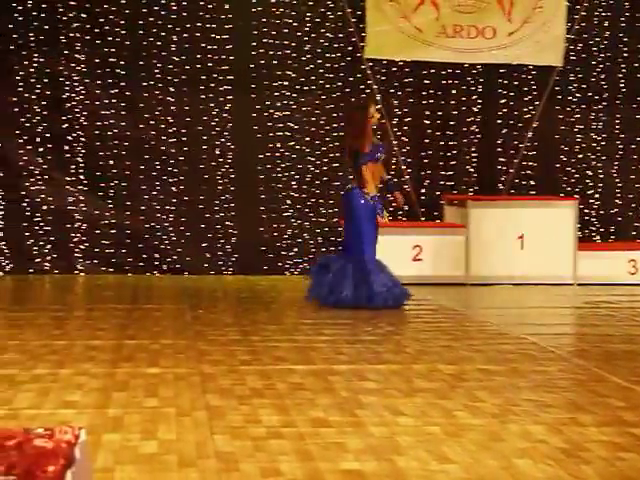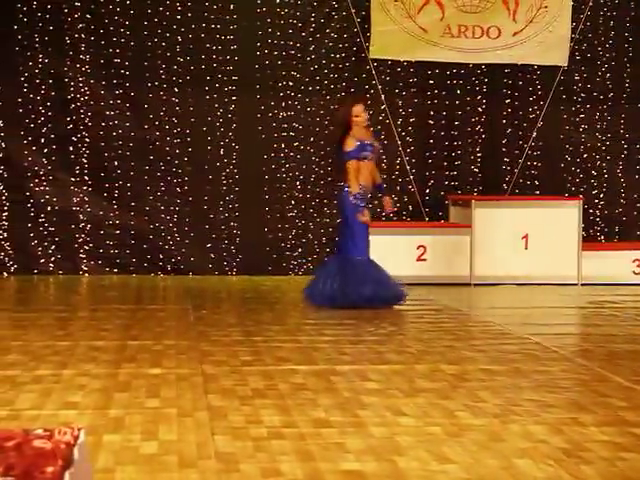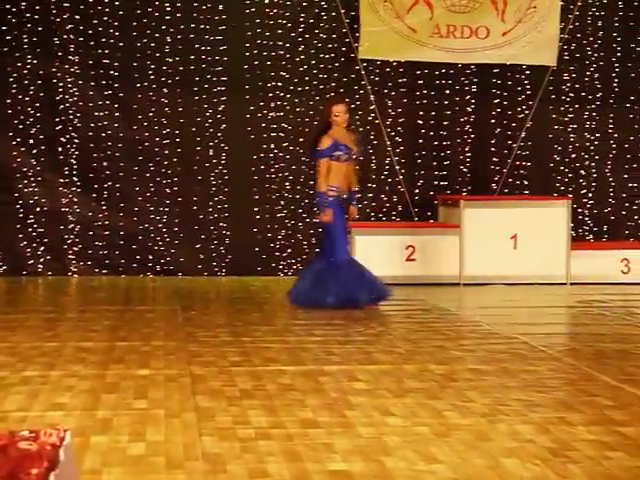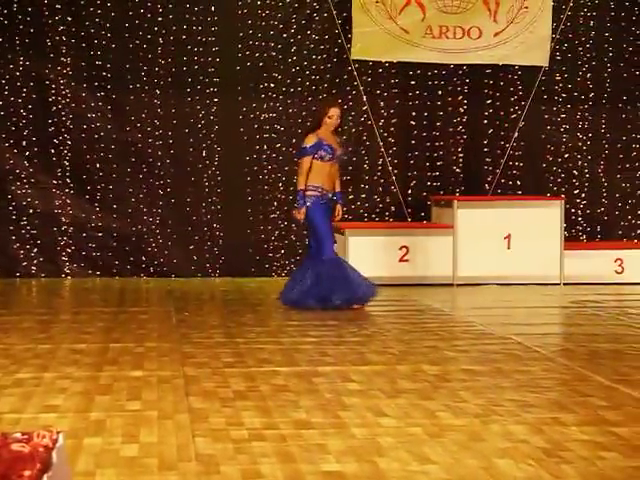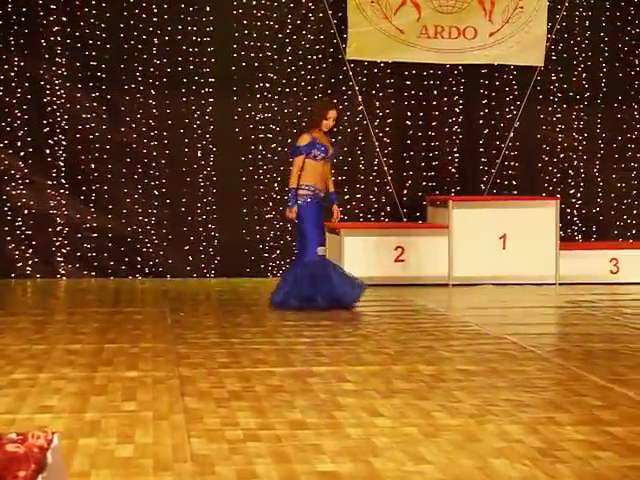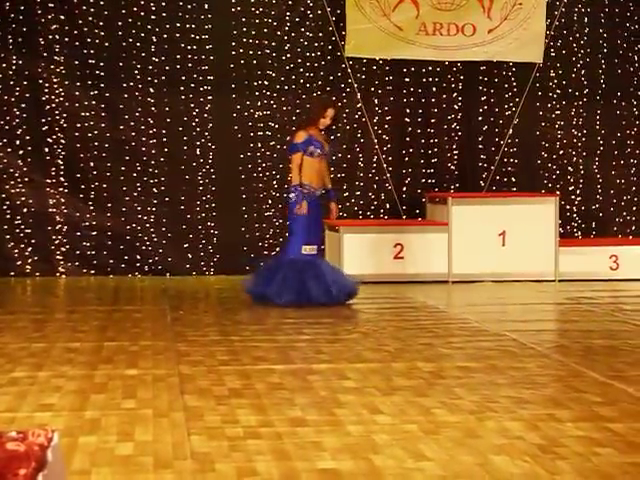
dt=0.2s
person 1, frame 1
left shoulder: (367, 139)
right shoulder: (364, 144)
left elbow: (377, 169)
right elbow: (368, 179)
left wrist: (393, 188)
right wrist: (379, 209)
left hip: (357, 196)
right hip: (362, 198)
left knee: (353, 248)
right knee: (365, 250)
left ankle: (340, 291)
right ankle: (369, 295)
person 1, frame 2
left shoulder: (369, 135)
right shoulder: (351, 142)
right elbow: (351, 177)
left wrist: (384, 194)
right wrist: (361, 207)
left hip: (360, 196)
right hip: (352, 197)
left knee: (349, 247)
right knee: (358, 249)
left ankle: (336, 291)
right ankle: (363, 294)
person 1, frame 3
left shoulder: (351, 138)
right shoulder: (326, 140)
right elbow: (321, 175)
left wrist: (352, 201)
right wrist: (323, 206)
left hip: (341, 198)
right hip: (330, 198)
left knee: (331, 249)
right knee: (339, 249)
left ankle: (323, 293)
right ankle: (349, 294)
person 1, frame 4
left shoulder: (335, 140)
right shoulder: (312, 139)
right elbow: (302, 172)
left wrist: (338, 201)
right wrist: (300, 203)
left hip: (326, 199)
right hip: (313, 198)
left knee: (319, 248)
right knee: (325, 248)
left ankle: (311, 294)
right ankle: (337, 294)
person 1, frame 5
left shoulder: (326, 141)
right shoulder: (306, 138)
right elbow: (295, 171)
left wrist: (334, 202)
right wrist: (292, 202)
left hip: (318, 198)
right hip: (305, 197)
left knee: (316, 247)
right knee: (310, 248)
left ankle: (314, 294)
right ankle: (304, 295)
person 1, frame 6
left shoulder: (321, 138)
right shoulder: (303, 136)
right elbow: (295, 168)
left wrist: (332, 198)
right wrist: (300, 198)
left hip: (316, 196)
right hip: (302, 195)
left knee: (315, 246)
right knee: (297, 244)
left ankle: (312, 292)
right ankle: (280, 291)
